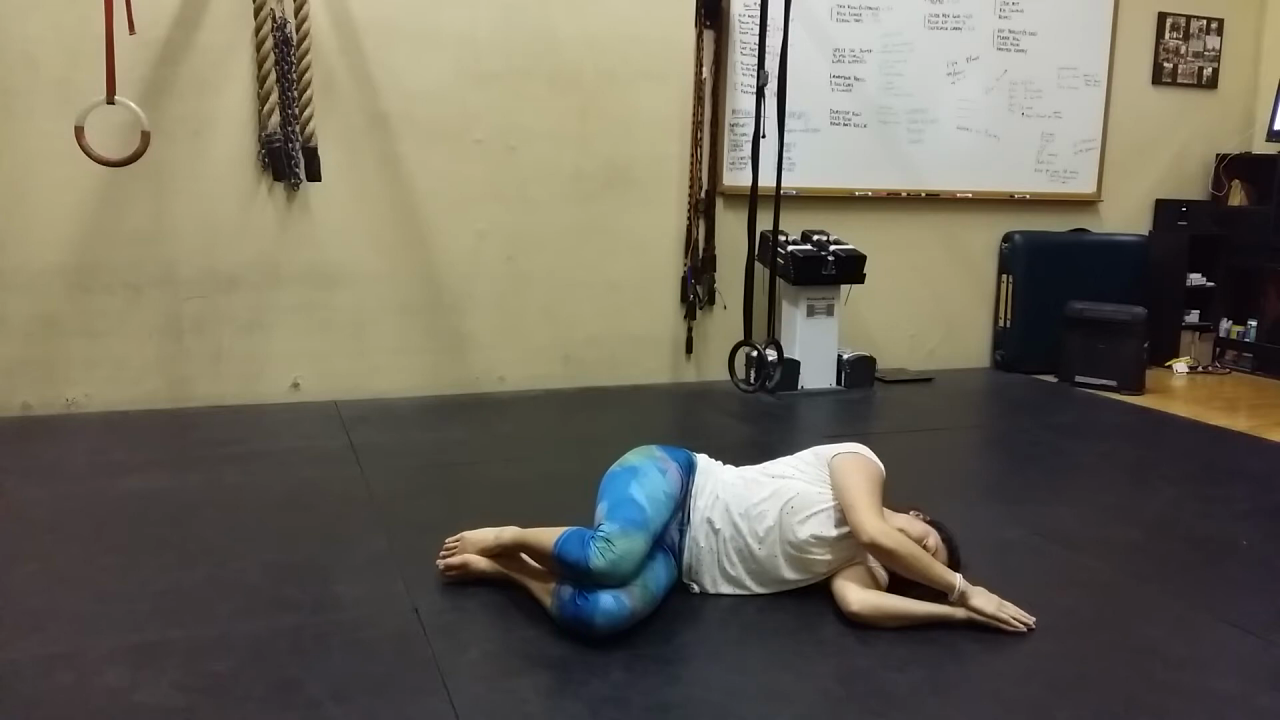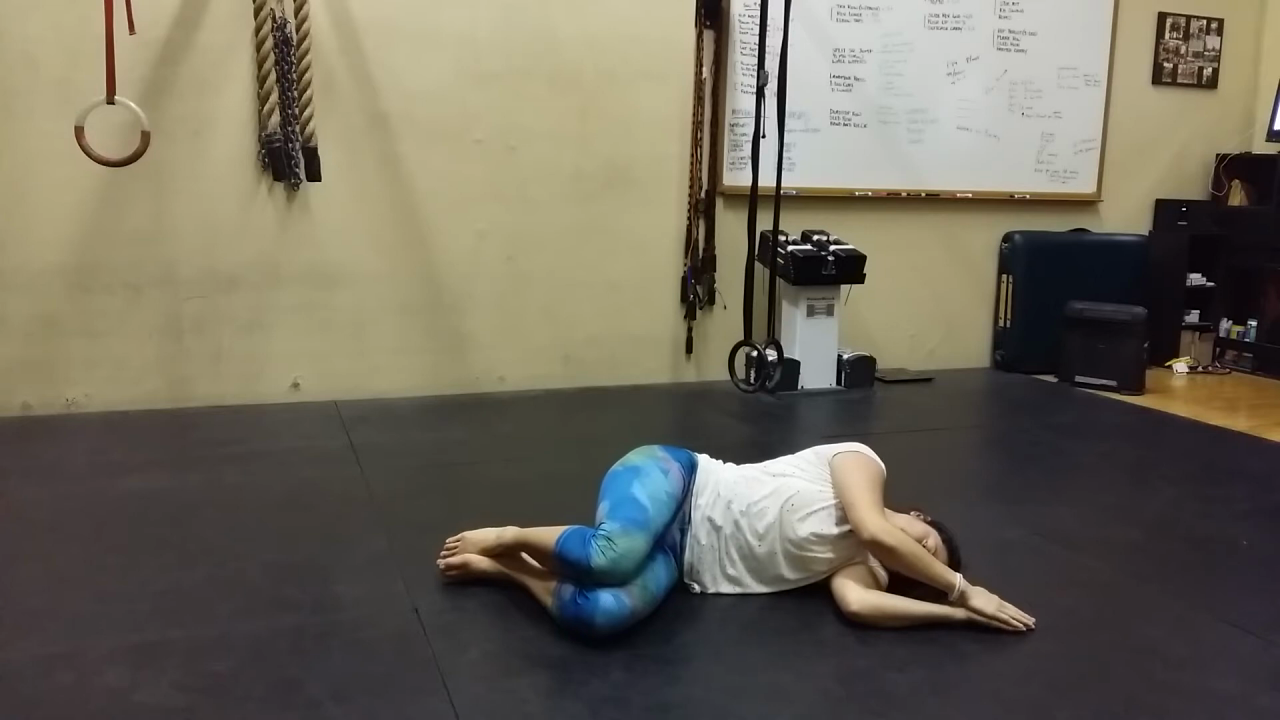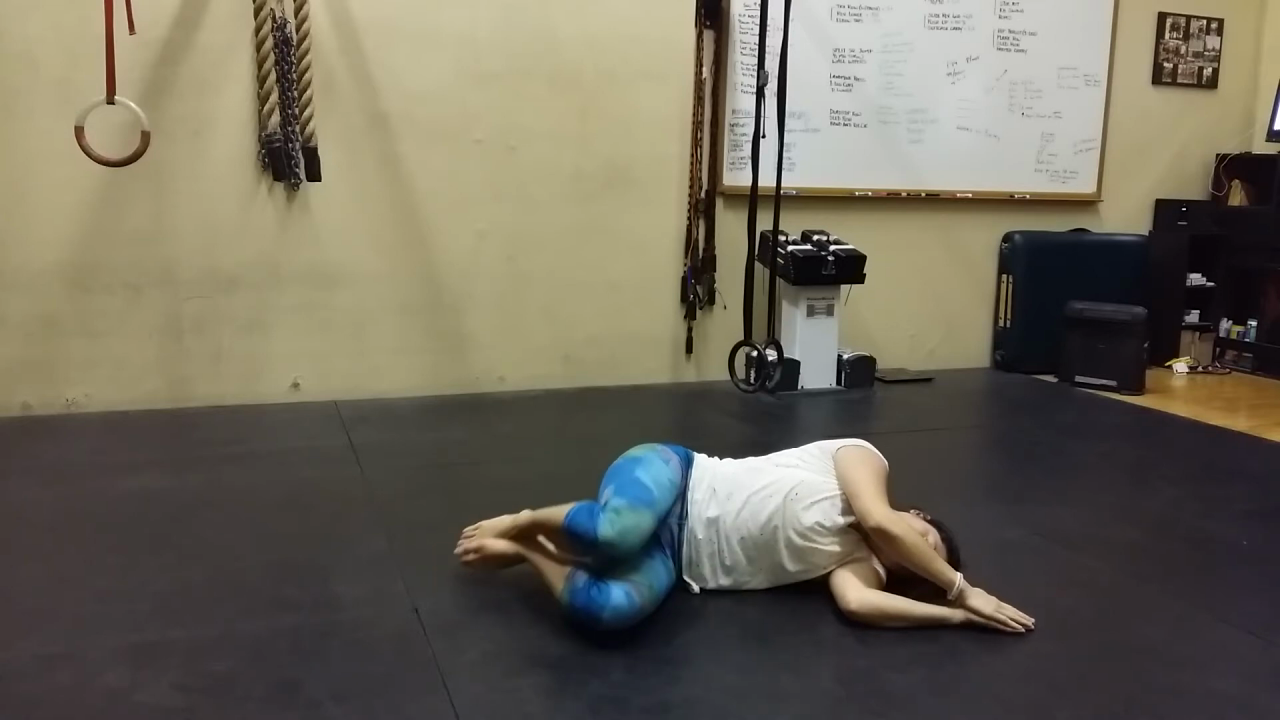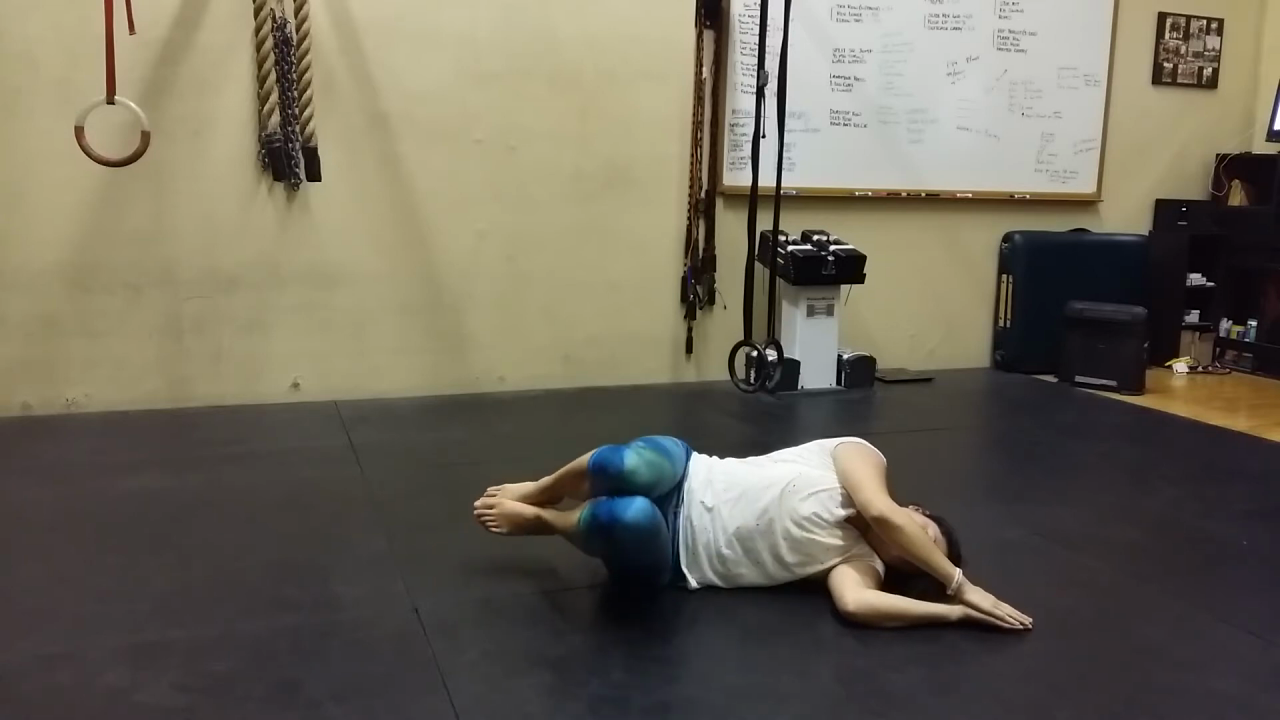
dt=0.7s
person 1, frame 1
left shoulder: (860, 564)
right shoulder: (861, 461)
left elbow: (858, 605)
right elbow: (874, 531)
left wrist: (959, 612)
right wrist: (963, 588)
left hip: (682, 562)
right hip: (671, 479)
left knee: (603, 615)
right knee: (610, 560)
left ankle: (505, 567)
right ankle: (511, 538)
person 1, frame 2
left shoulder: (859, 564)
right shoulder: (861, 461)
left elbow: (858, 605)
right elbow: (875, 530)
left wrist: (955, 611)
right wrist: (962, 588)
left hip: (682, 560)
right hip: (673, 481)
left knee: (603, 614)
right knee: (609, 557)
left ankle: (504, 567)
right ankle: (511, 539)
person 1, frame 3
left shoulder: (860, 561)
right shoulder: (863, 457)
left elbow: (856, 604)
right elbow: (881, 520)
left wrist: (955, 612)
right wrist: (962, 588)
left hip: (681, 559)
right hip: (675, 478)
left knee: (612, 609)
right knee: (614, 533)
left ankle: (526, 551)
right ankle: (526, 523)
person 1, frame 4
left shoulder: (860, 559)
right shoulder: (861, 455)
left elbow: (855, 603)
right elbow: (883, 511)
left wrist: (958, 611)
right wrist: (961, 584)
left hip: (671, 563)
right hip: (681, 481)
left knee: (632, 518)
right knee: (637, 468)
left ankle: (543, 520)
right ankle: (540, 498)
